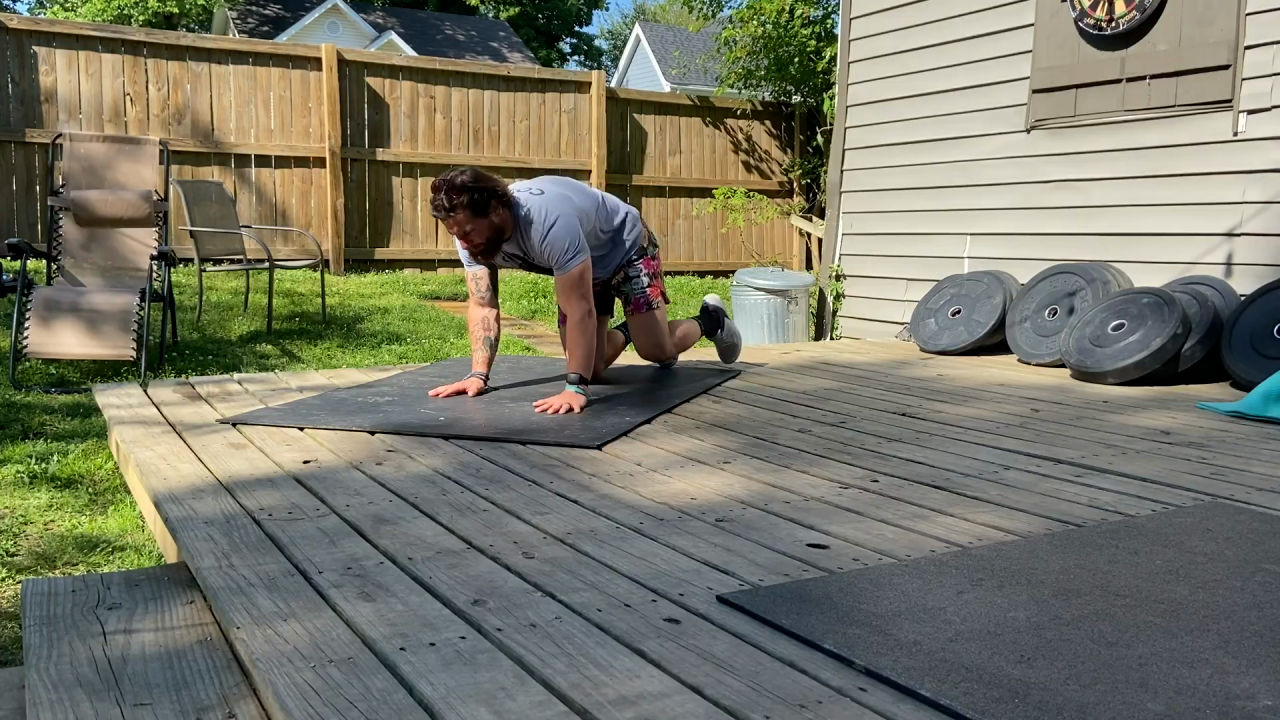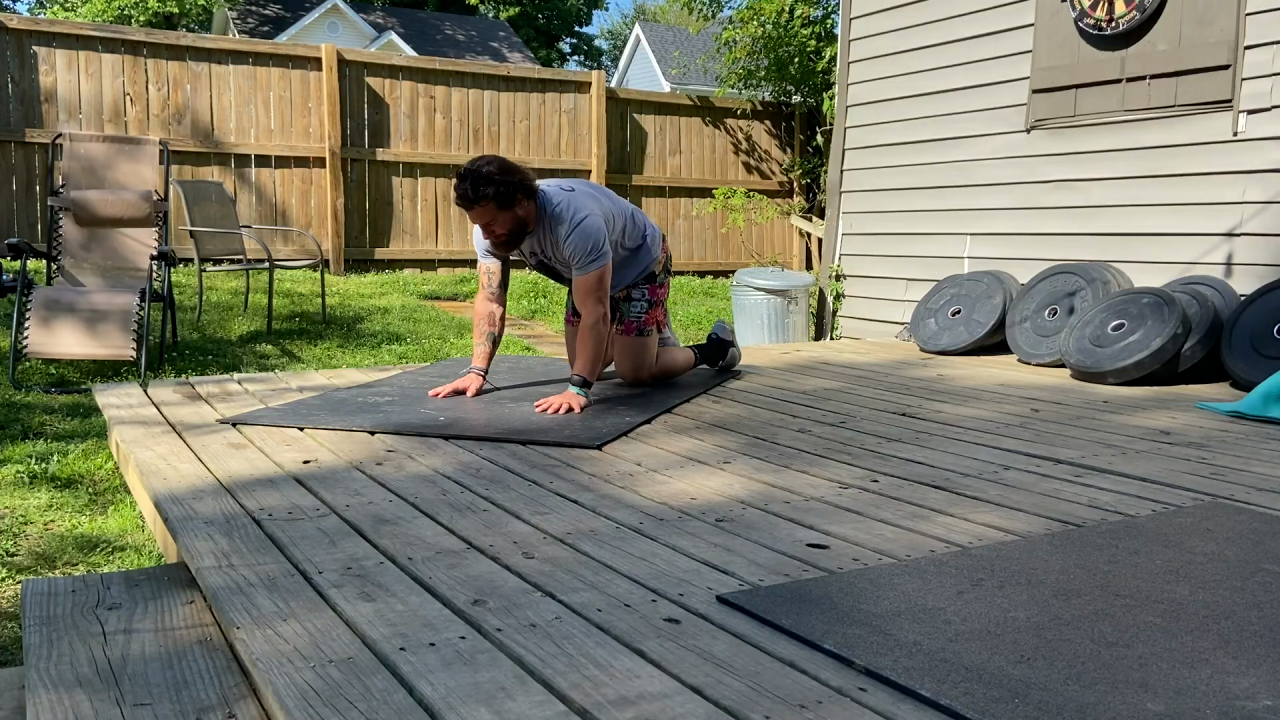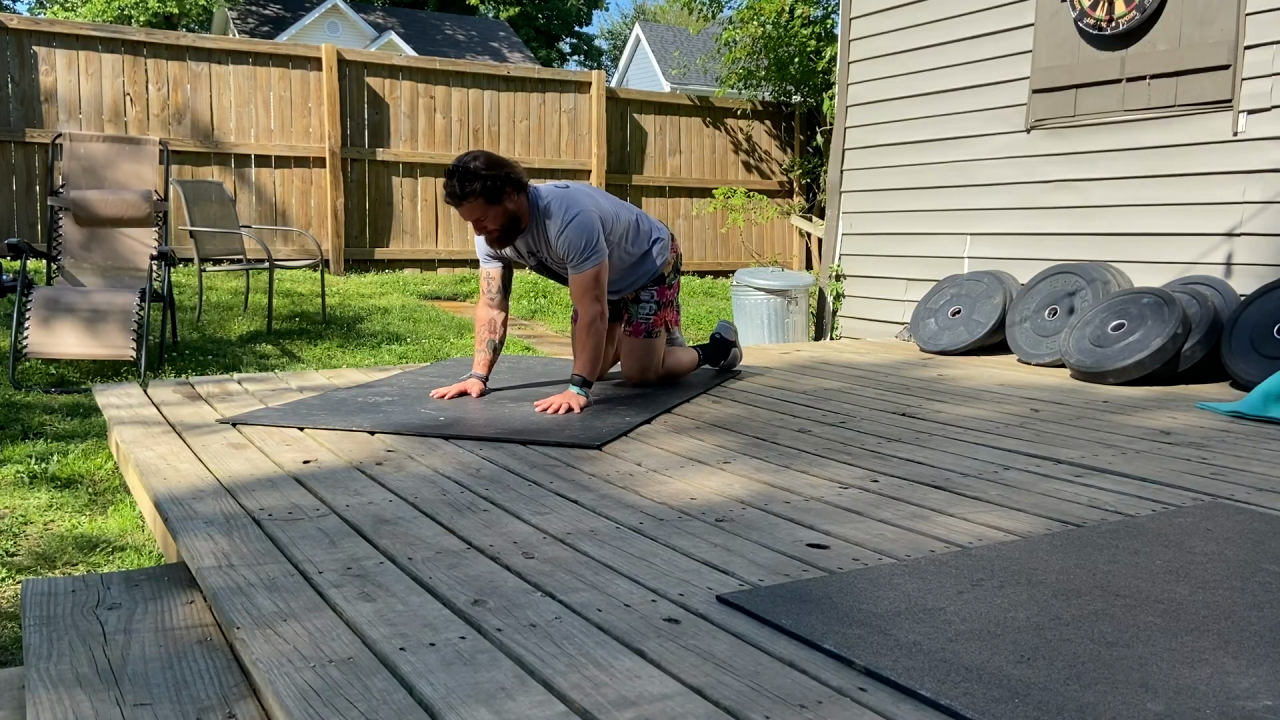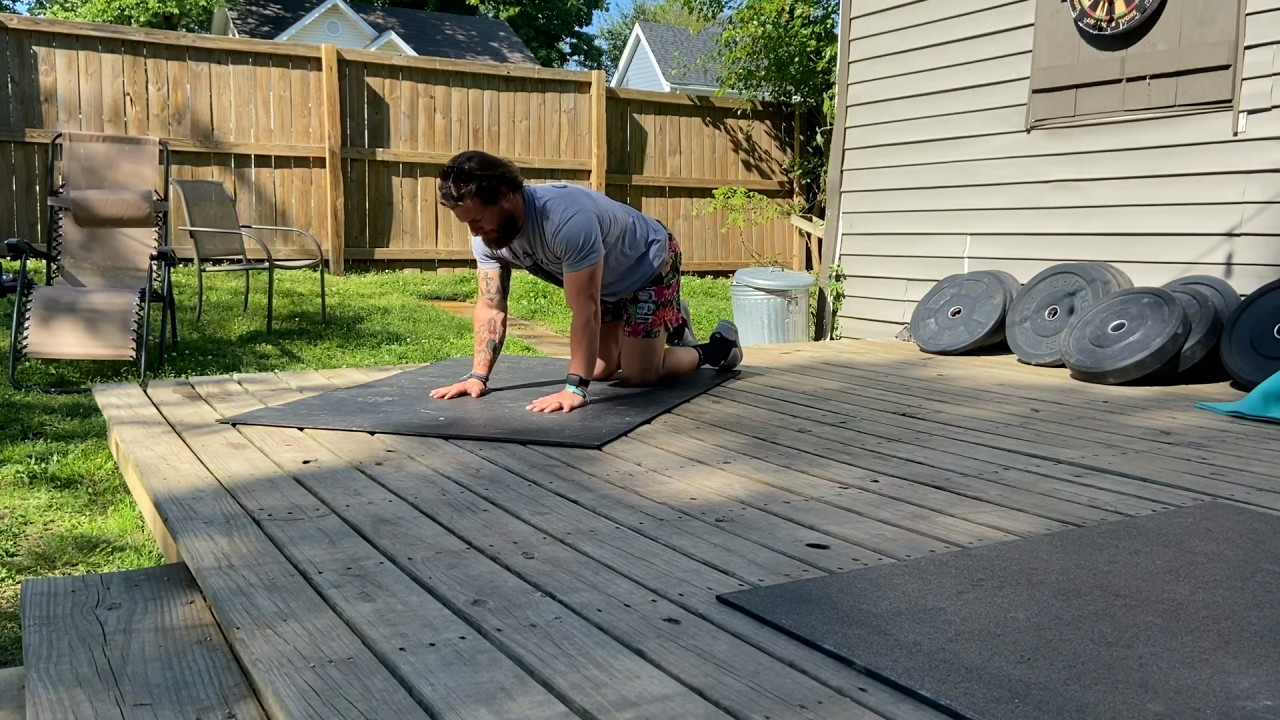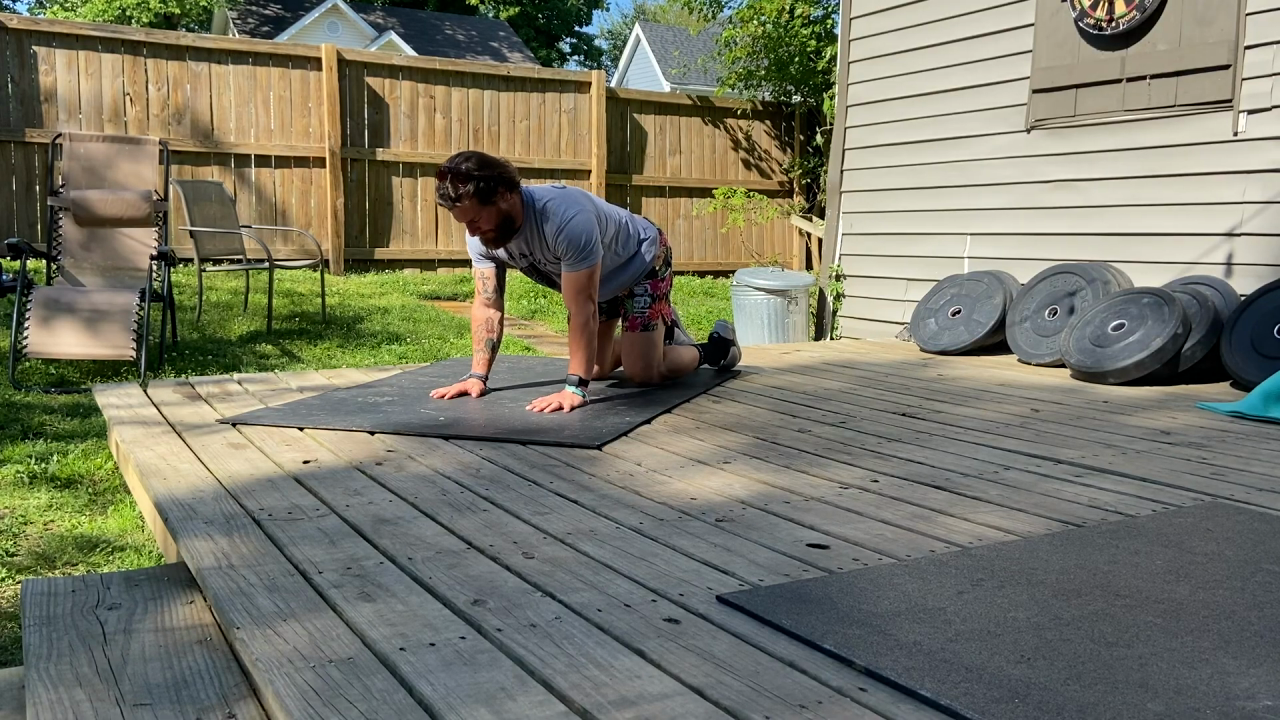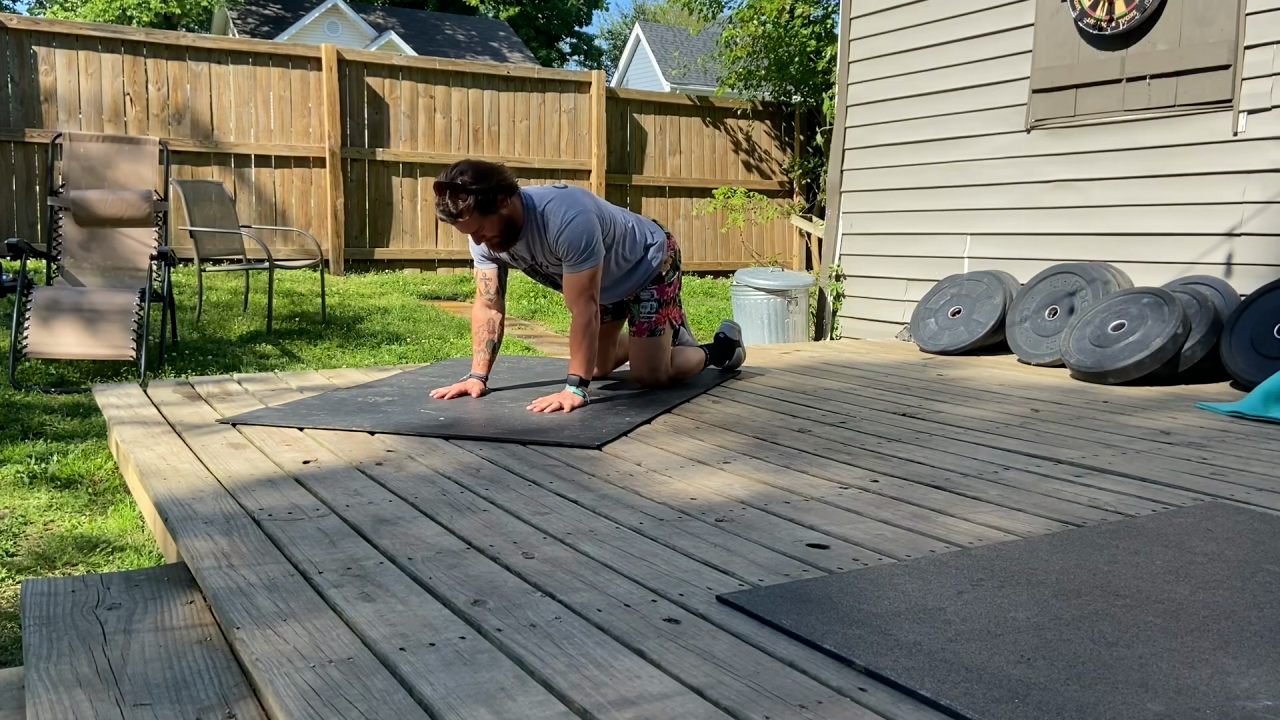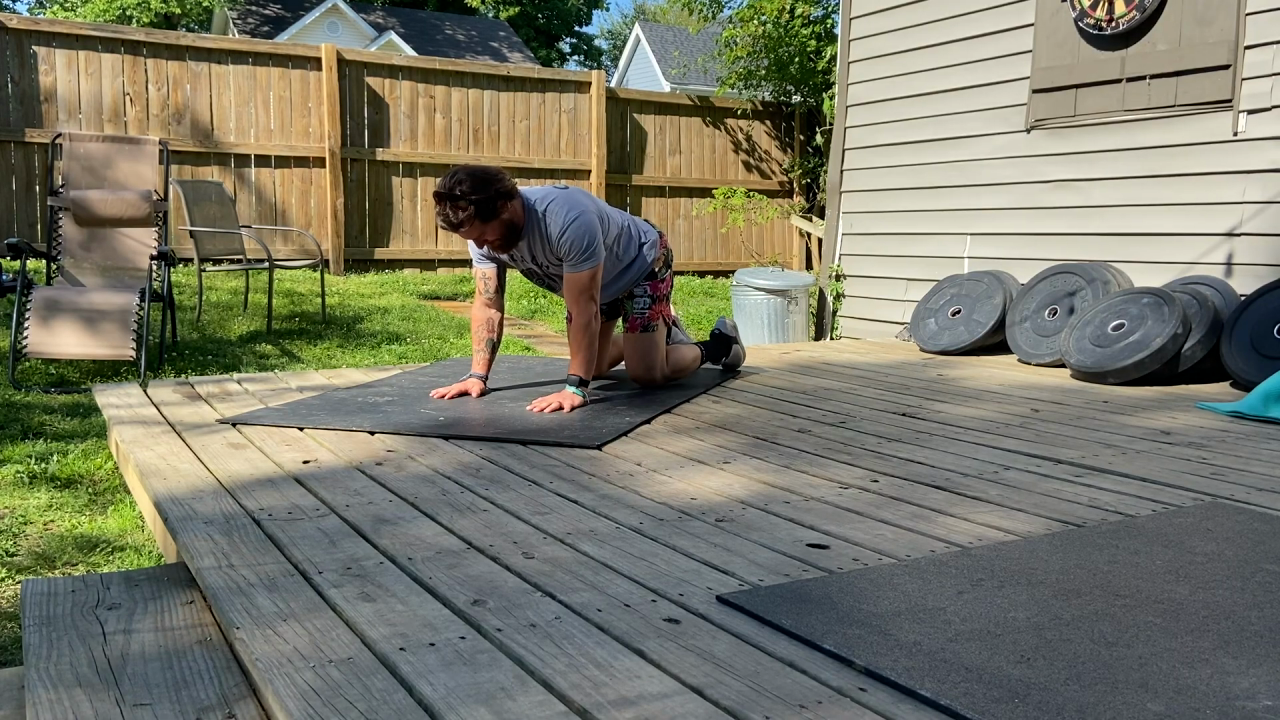
dt=0.4s
person 1, frame 1
left shoulder: (549, 221)
right shoulder: (471, 234)
left elbow: (579, 311)
right elbow: (482, 307)
left wrist: (576, 388)
right wrist: (478, 375)
left hip: (624, 245)
right hip: (579, 266)
left knee: (654, 348)
right knee: (591, 367)
left ankle: (711, 319)
right ankle: (630, 329)
person 1, frame 2
left shoulder: (576, 222)
right shoulder: (489, 229)
left elbow: (594, 312)
right elbow: (490, 301)
left wrist: (578, 389)
right wrist: (476, 371)
left hip: (640, 262)
right hip: (588, 273)
left knee: (634, 373)
right knee: (585, 364)
left ankle: (716, 347)
right ankle: (642, 331)
person 1, frame 3
left shoulder: (569, 219)
right shoulder: (490, 235)
left elbow: (592, 312)
right elbow: (492, 307)
left wrist: (578, 389)
right wrist: (477, 375)
left hip: (651, 262)
right hip: (604, 275)
left knee: (640, 374)
right knee: (592, 367)
left ankle: (719, 346)
right ankle: (658, 328)
person 1, frame 4
left shoulder: (566, 219)
right shoulder: (487, 236)
left elbow: (585, 310)
right elbow: (490, 307)
left wrist: (575, 388)
right wrist: (478, 376)
left hip: (649, 262)
right hip: (604, 278)
left knee: (640, 375)
right knee: (599, 370)
left ankle: (718, 346)
right ankle: (671, 326)
person 1, frame 5
left shoulder: (566, 218)
right shoulder: (480, 236)
left elbow: (583, 310)
right elbow: (487, 306)
left wrist: (575, 388)
right wrist: (477, 376)
left hip: (642, 260)
right hip: (596, 276)
left knee: (643, 372)
right knee: (595, 368)
left ankle: (717, 346)
right ankle: (663, 331)
person 1, frame 6
left shoulder: (566, 217)
right shoulder: (484, 232)
left elbow: (584, 310)
right elbow: (488, 306)
left wrist: (575, 388)
right wrist: (478, 376)
left hip: (649, 263)
right hip: (604, 278)
left knee: (651, 375)
right knee: (596, 367)
left ankle: (722, 347)
right ankle: (664, 330)
person 1, frame 7
left shoulder: (567, 218)
right shoulder: (482, 230)
left elbow: (583, 310)
right elbow: (487, 305)
left wrist: (575, 388)
right wrist: (477, 375)
left hip: (642, 263)
right hip: (594, 281)
left knee: (647, 373)
right knee: (594, 366)
left ankle: (719, 343)
right ankle: (661, 331)
